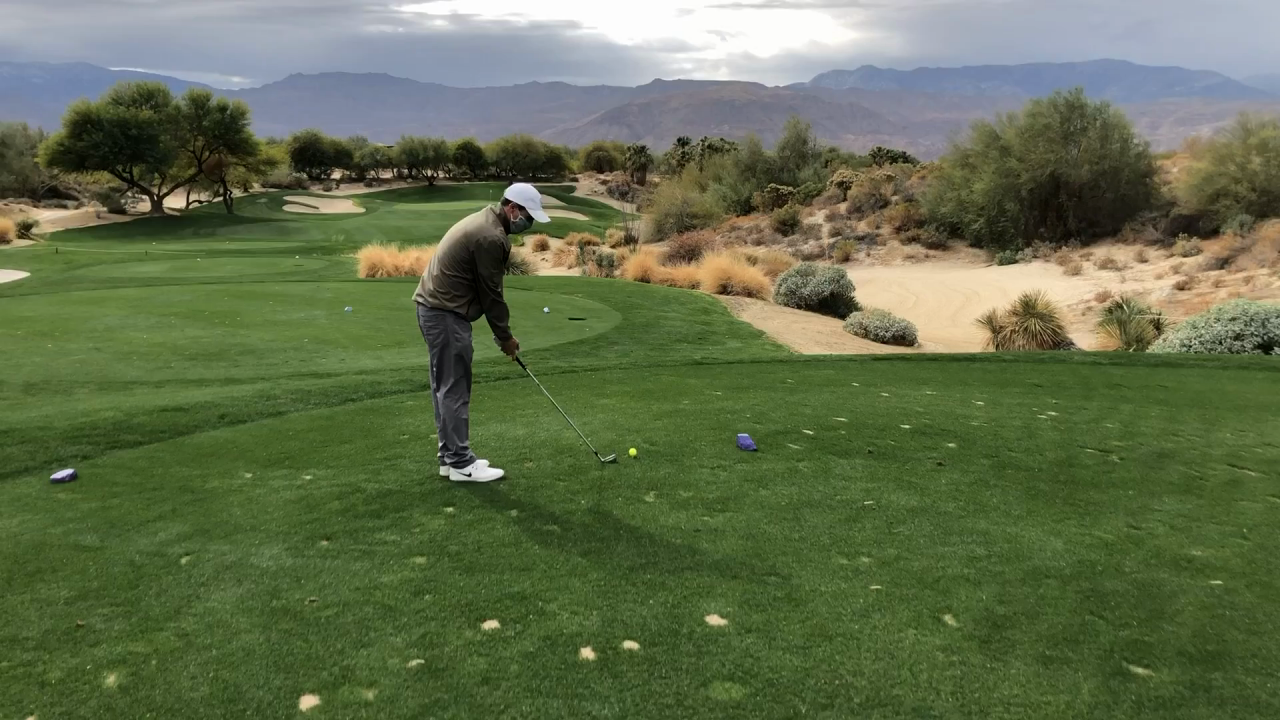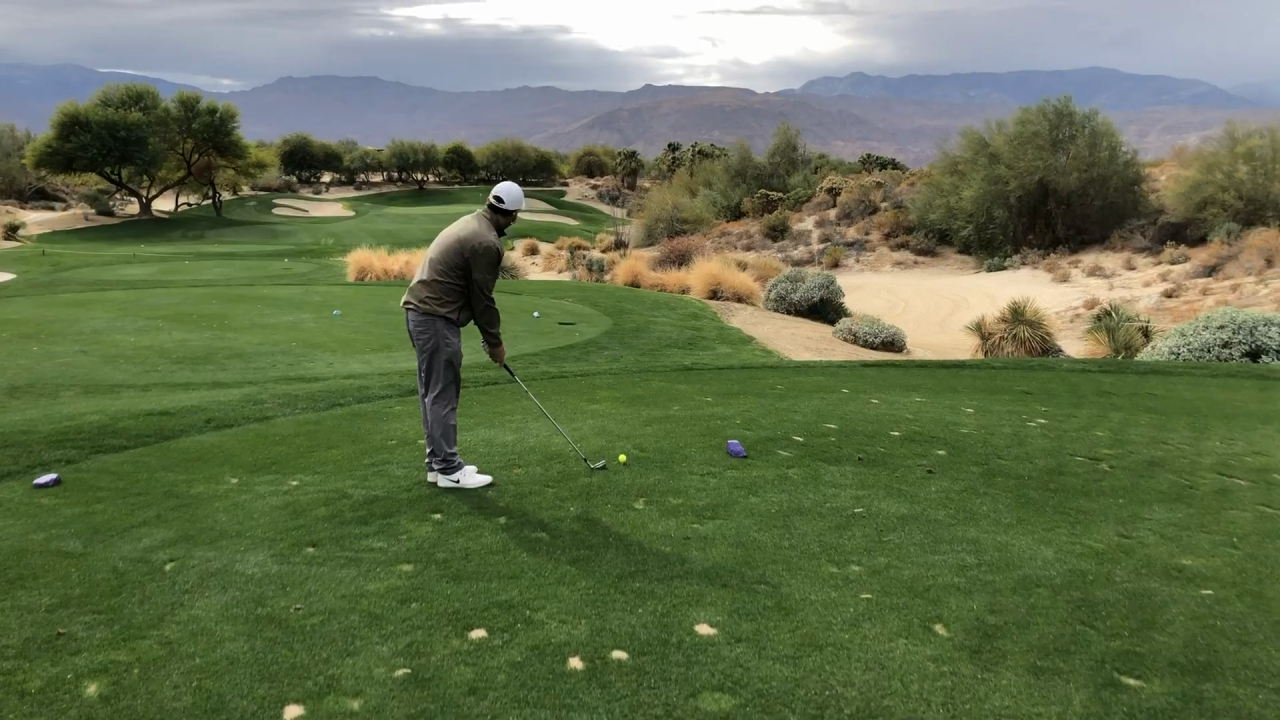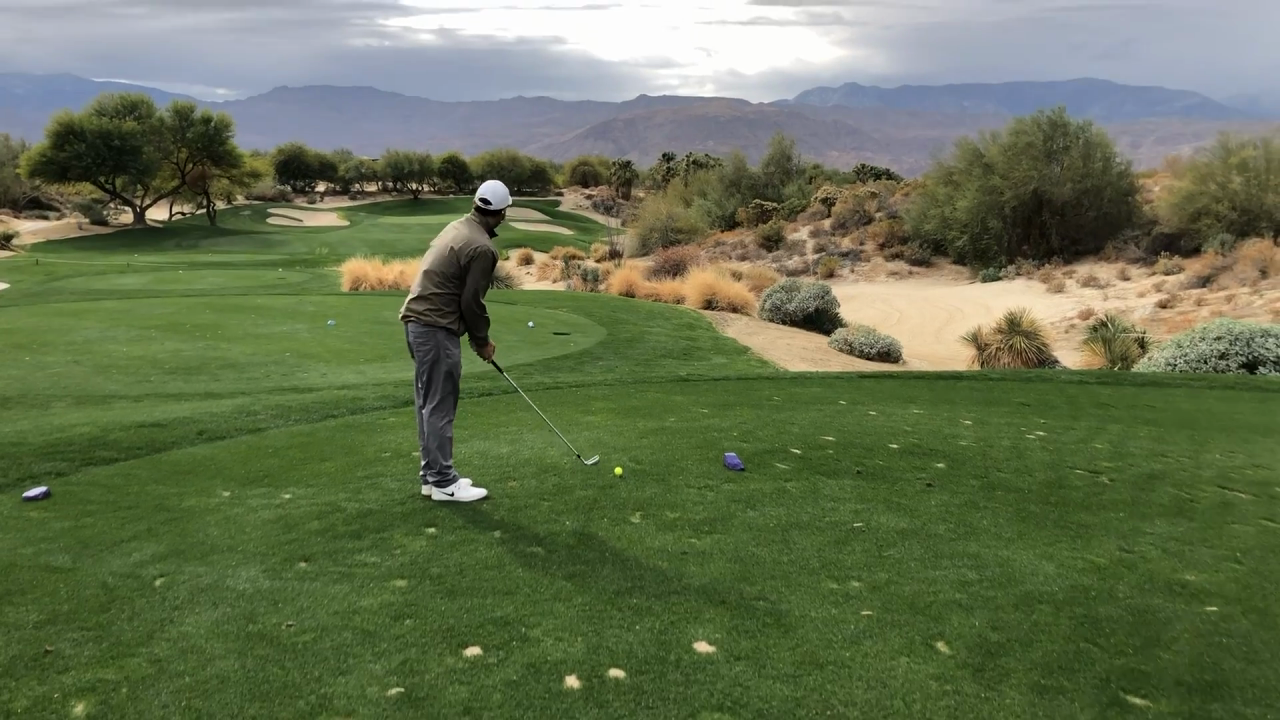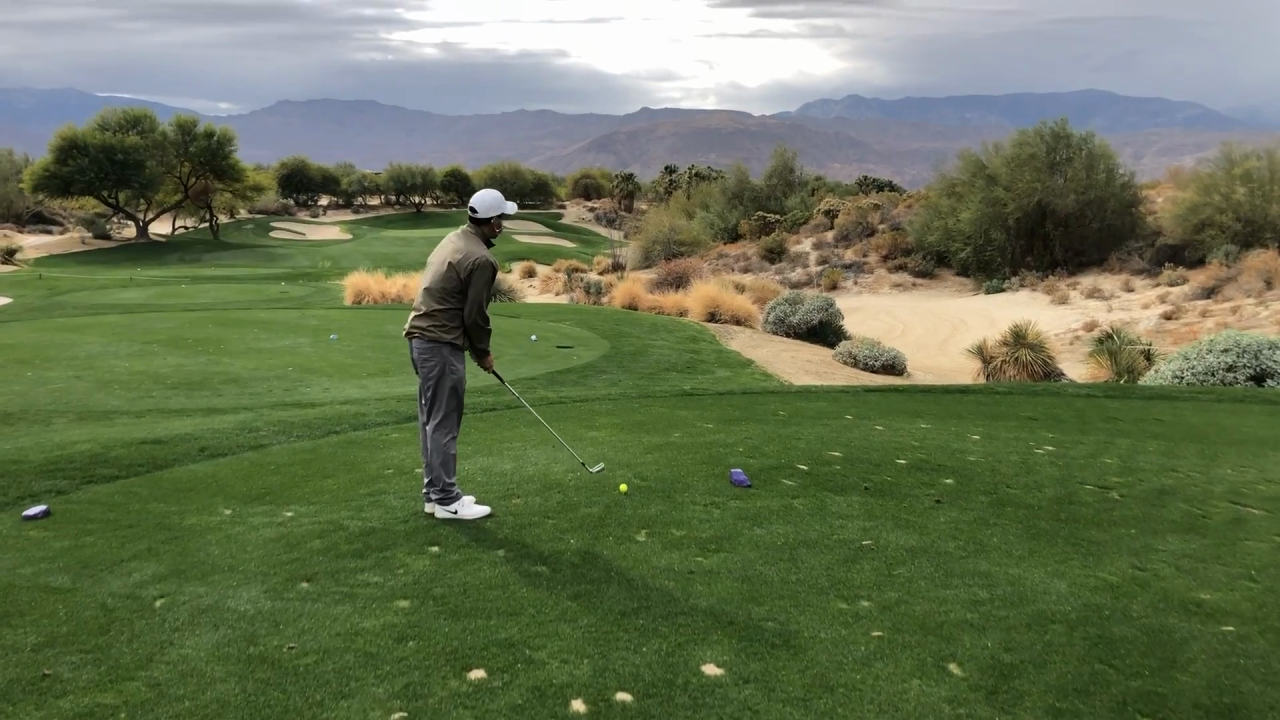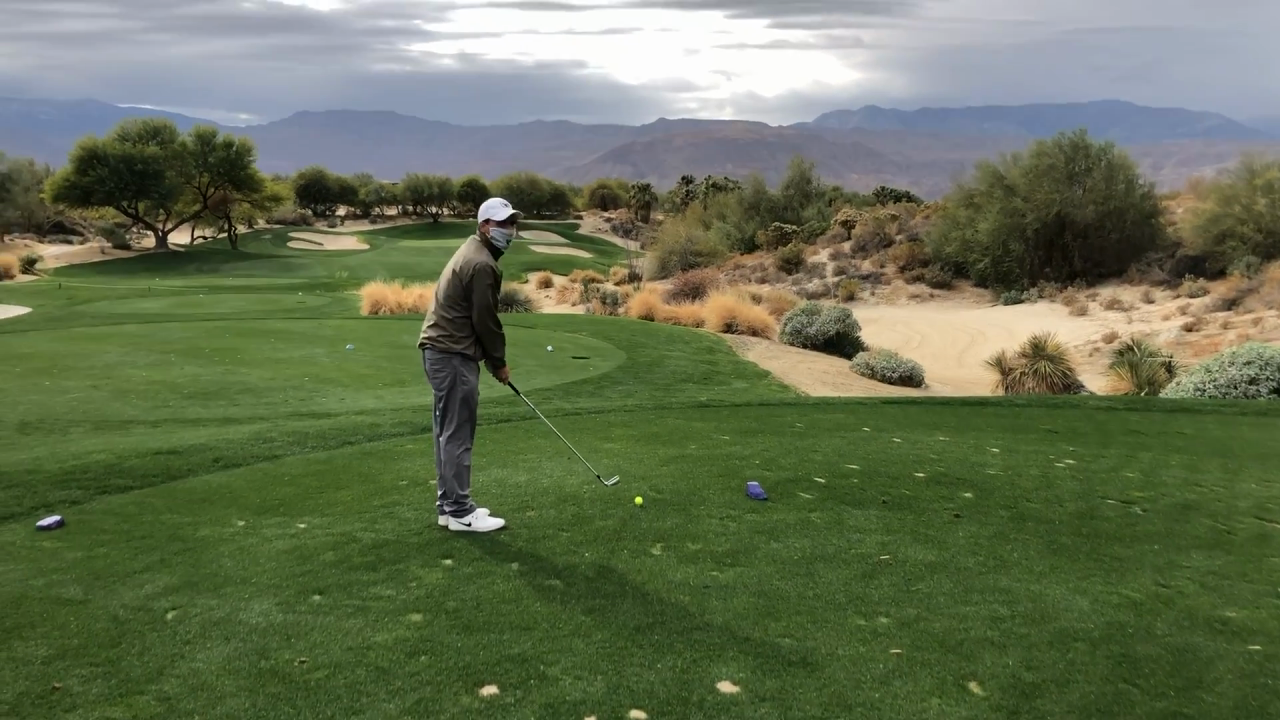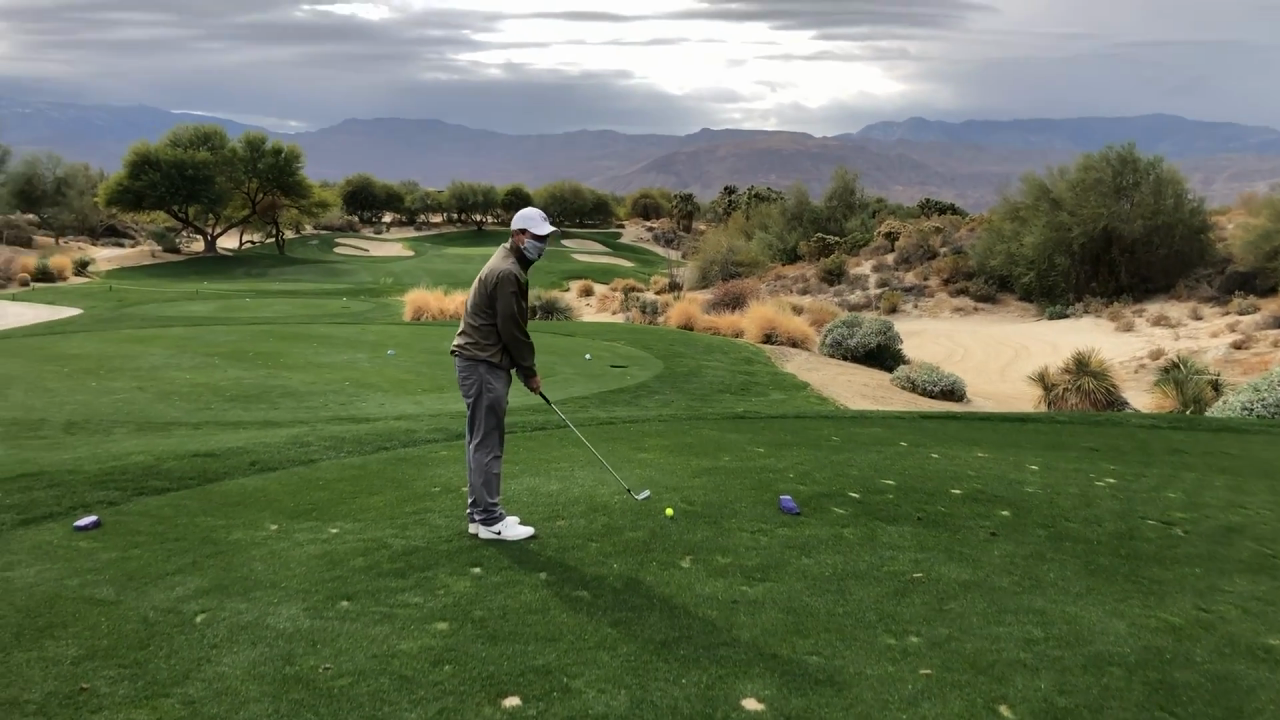
dt=0.3s
person 1, frame 1
left shoulder: (484, 219)
right shoulder: (492, 237)
left elbow: (484, 286)
right elbow: (490, 292)
left wrist: (502, 331)
right wrist: (505, 336)
left hip: (435, 307)
right hip: (446, 313)
left knee: (446, 387)
right knee: (455, 389)
left ankle: (450, 455)
right ankle: (460, 463)
person 1, frame 2
left shoulder: (471, 223)
right shoulder: (487, 242)
right elbow: (482, 298)
left wrist: (489, 336)
right wrist: (495, 342)
left hip: (421, 311)
right hip: (436, 318)
left knee: (433, 392)
right knee: (443, 395)
left ankle: (439, 461)
right ankle: (448, 469)
person 1, frame 3
left shoulder: (457, 227)
right shoulder: (482, 248)
right elbow: (471, 302)
left wrist: (476, 337)
right wrist: (482, 341)
left hip: (419, 321)
right hip: (437, 329)
left knee: (429, 403)
right knee: (440, 406)
left ankle: (432, 474)
right ankle: (442, 482)
person 1, frame 4
left shoulder: (454, 239)
right shoulder: (481, 259)
right elbow: (474, 314)
left wrist: (477, 349)
right wrist: (483, 353)
left hip: (423, 337)
right hip: (441, 345)
left knee: (433, 420)
right knee: (444, 423)
left ankle: (436, 492)
right ankle: (445, 500)
person 1, frame 5
left shoulder: (471, 252)
right shoulder: (482, 264)
right elbow: (485, 321)
left wrist: (491, 359)
right wrist: (499, 363)
left hip: (442, 351)
right hip: (454, 356)
left knee: (448, 432)
right knee: (458, 435)
left ankle: (449, 504)
right ankle: (459, 512)
person 1, frame 6
left shoulder: (507, 264)
right shoulder: (507, 273)
right elbow: (511, 330)
left wrist: (522, 368)
right wrist: (529, 372)
left hip: (480, 361)
right hip: (483, 365)
left knee: (481, 441)
right knee: (488, 443)
left ankle: (480, 512)
right ankle: (489, 521)
